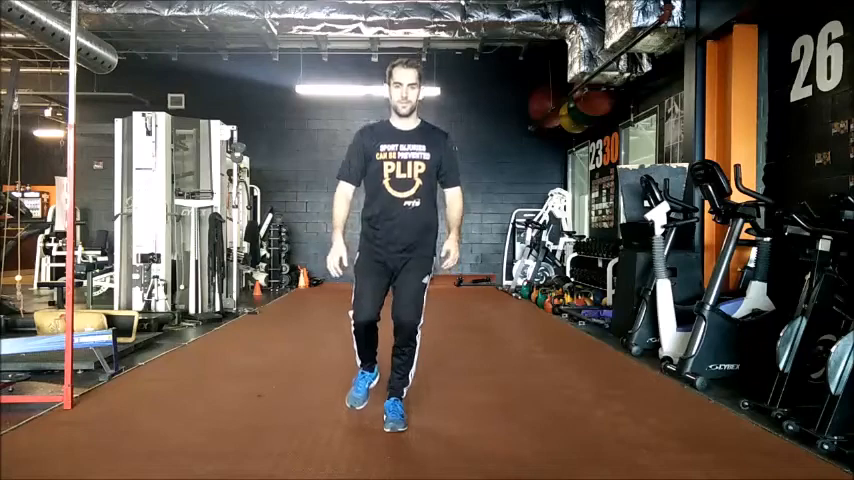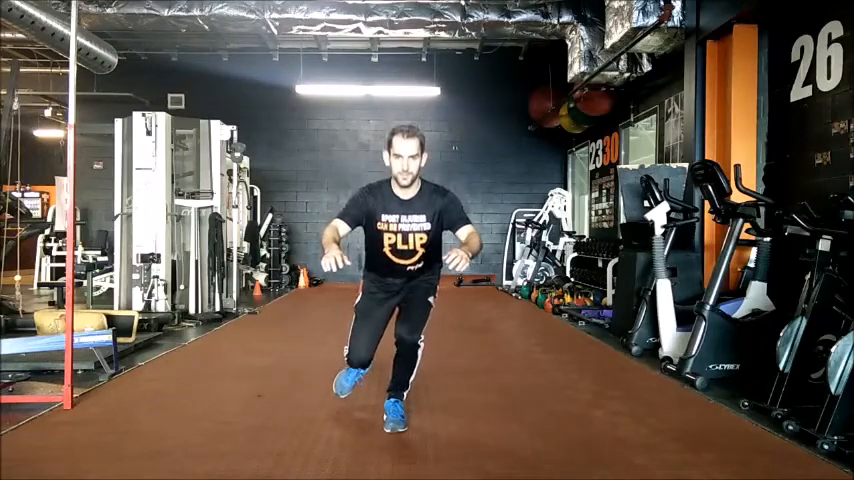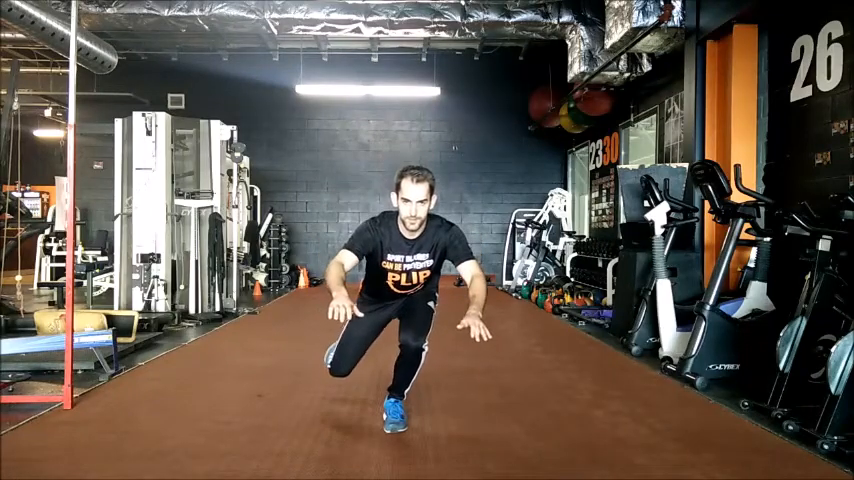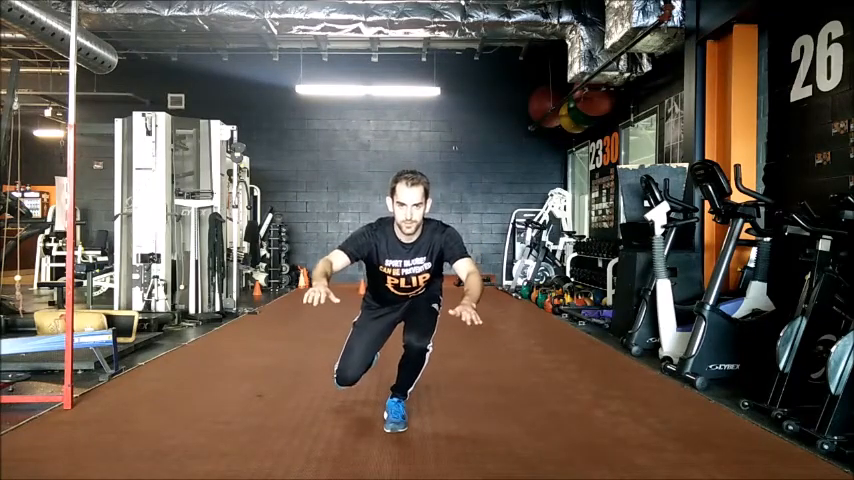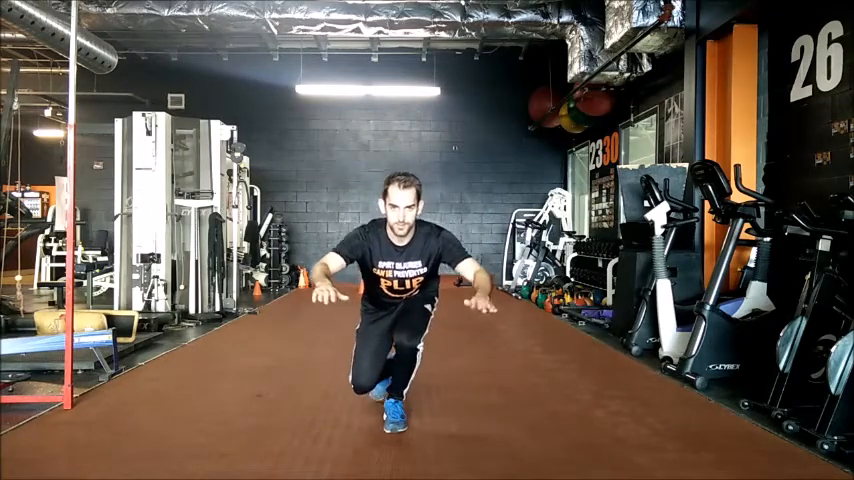
dt=1s
person 1, frame 1
left shoulder: (438, 140)
right shoulder: (367, 137)
left elbow: (453, 192)
right elbow: (345, 190)
left wrist: (453, 235)
right wrist: (337, 239)
left hip: (418, 250)
right hip: (374, 248)
left knee: (408, 323)
right knee: (363, 317)
left ankle: (395, 398)
right ankle: (367, 371)
person 1, frame 2
left shoulder: (441, 199)
right shoulder: (369, 197)
left elbow: (472, 235)
right elbow: (335, 227)
left wrist: (465, 250)
right wrist: (331, 246)
left hip: (421, 282)
right hip: (378, 282)
left knee: (409, 337)
right knee: (358, 356)
left ankle: (395, 400)
right ankle: (359, 366)
person 1, frame 3
left shoulder: (446, 233)
right shoulder: (374, 229)
left elbow: (474, 275)
right elbow: (338, 263)
left wrist: (474, 311)
right wrist: (339, 294)
left hip: (419, 296)
right hip: (375, 298)
left knee: (413, 343)
right knee: (338, 368)
left ankle: (395, 400)
right ankle: (341, 347)
person 1, frame 4
left shoulder: (443, 235)
right shoulder: (372, 235)
left elbow: (471, 273)
right elbow: (330, 261)
left wrist: (468, 302)
right wrist: (320, 281)
left hip: (423, 300)
right hip: (379, 303)
left knee: (417, 343)
right knee: (346, 377)
left ankle: (397, 400)
right ankle: (369, 354)
person 1, frame 5
left shoulder: (437, 238)
right shoulder: (365, 237)
left elbow: (477, 272)
right elbow: (322, 266)
left wrist: (481, 293)
right wrist: (323, 282)
left hip: (418, 301)
right hip: (377, 306)
left knee: (407, 342)
right knee: (363, 384)
left ankle: (394, 400)
right ankle: (387, 367)
